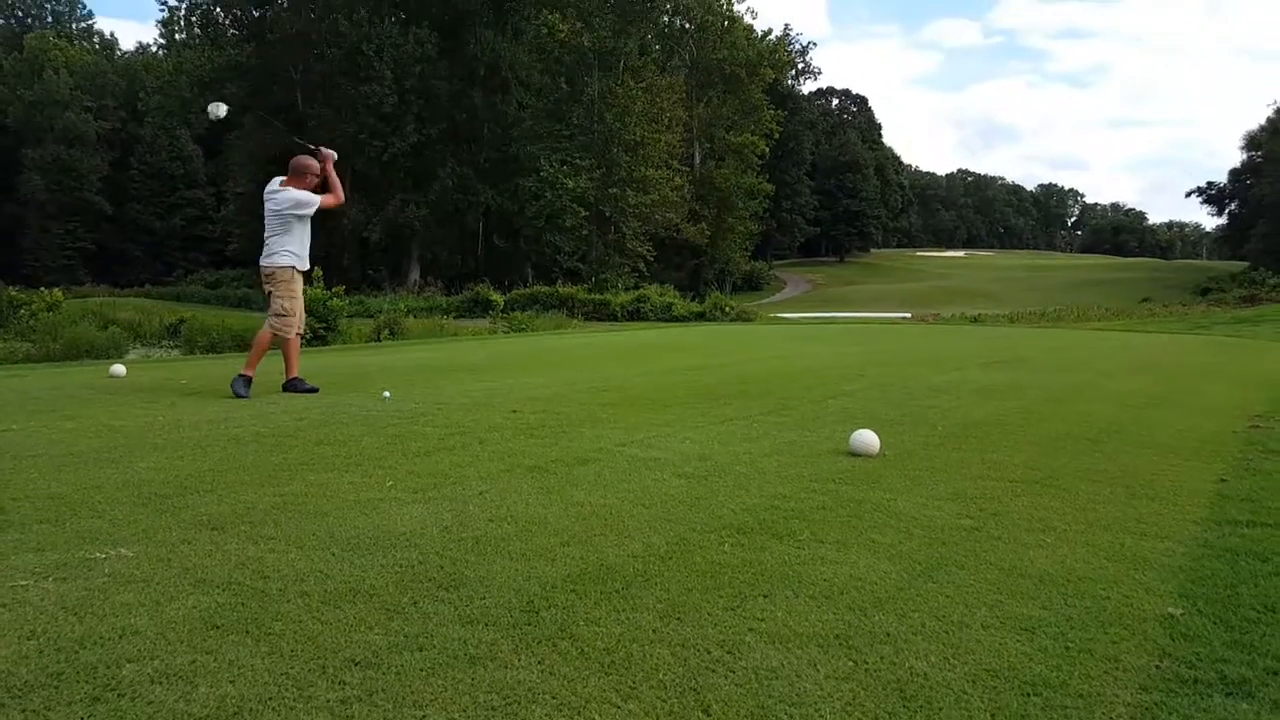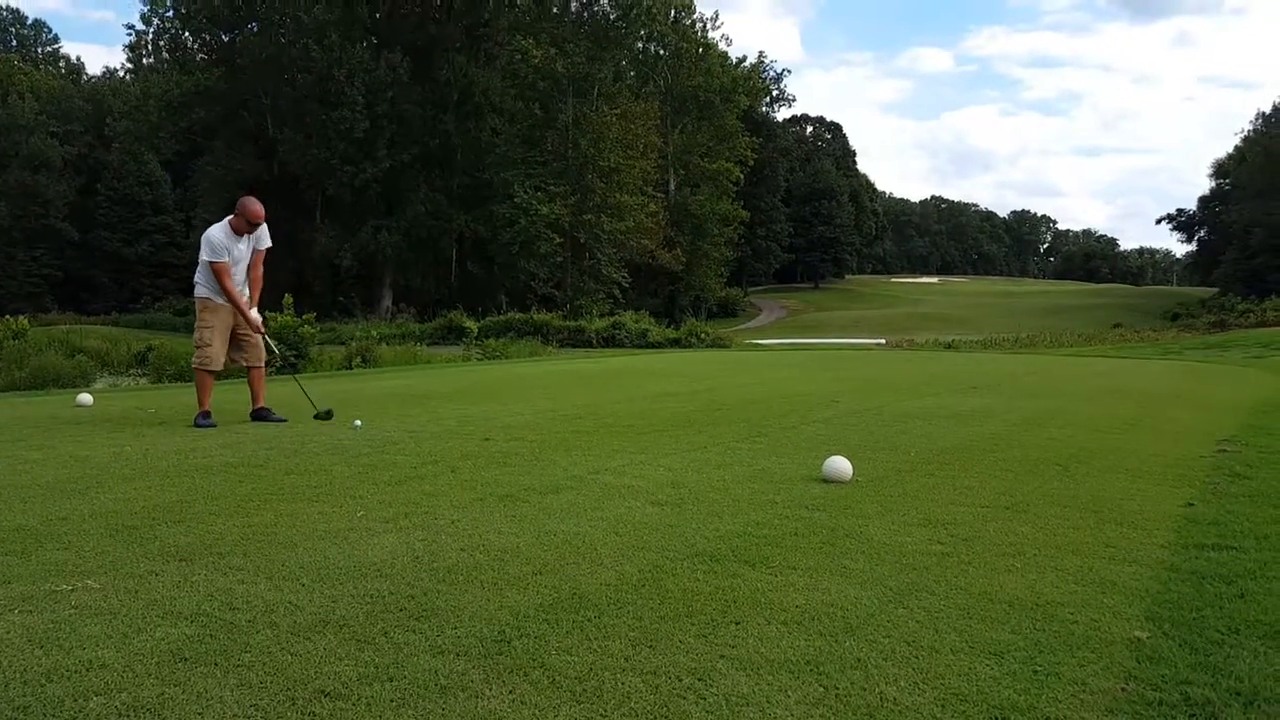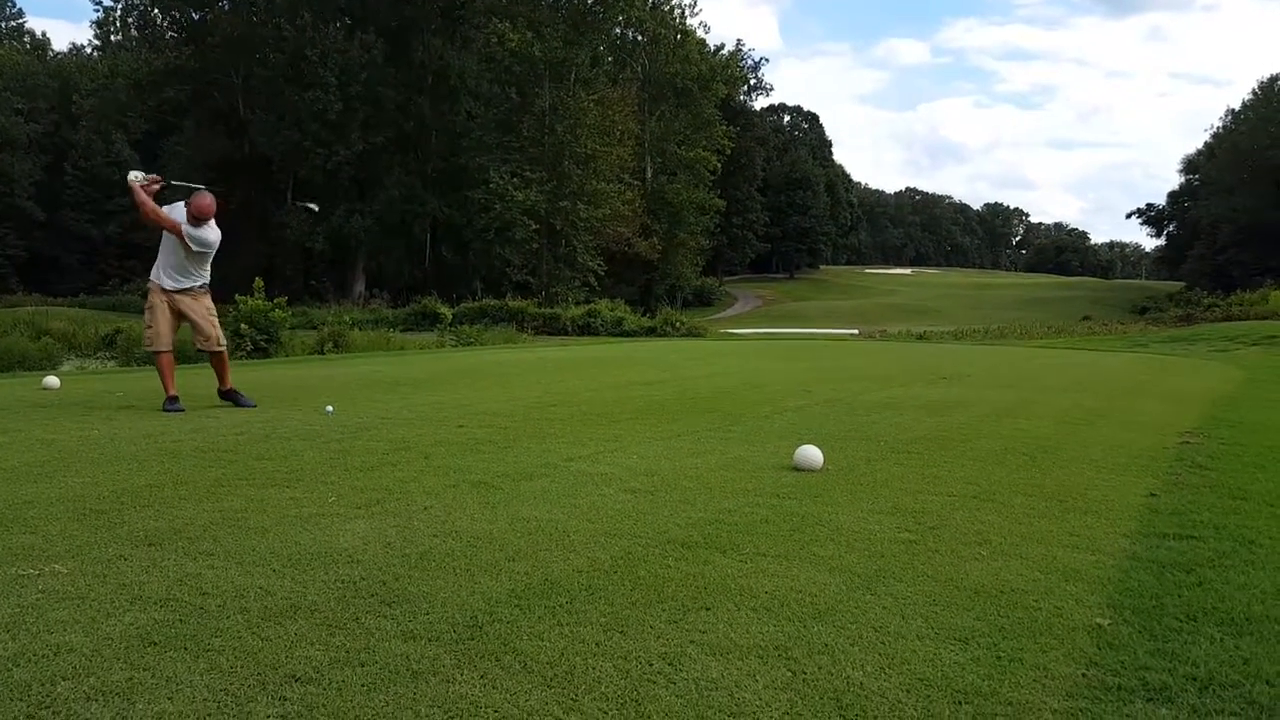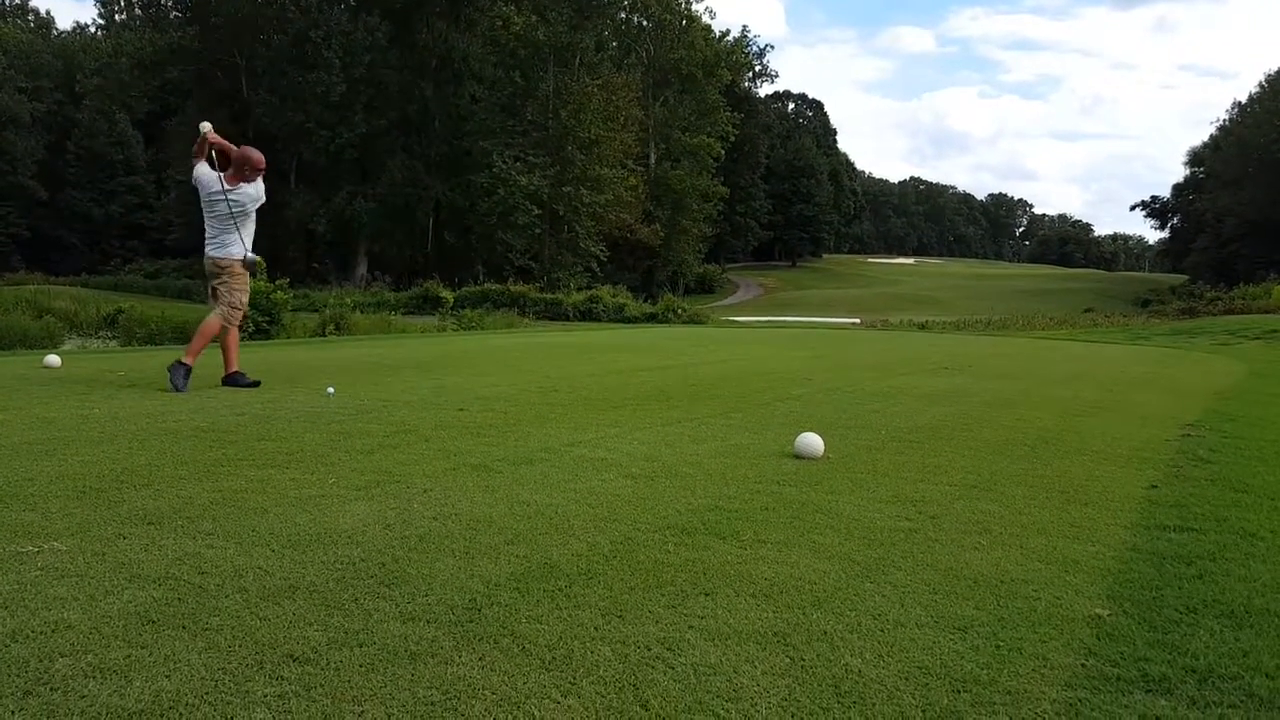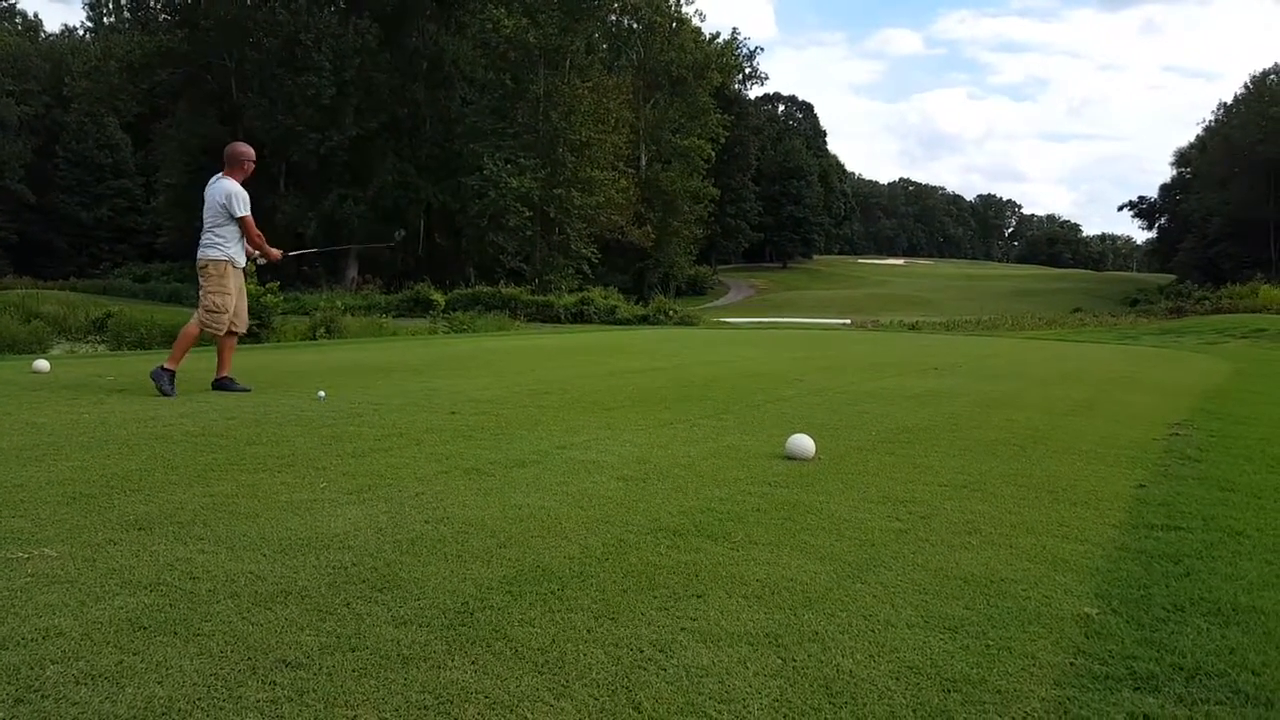
dt=1s
person 1, frame 1
left shoulder: (276, 184)
right shoulder: (298, 198)
left elbow: (294, 180)
right elbow: (338, 198)
left wrist: (321, 164)
right wrist: (328, 165)
left hip: (283, 266)
right hip: (284, 267)
left knee: (294, 324)
right knee: (278, 323)
left ankle: (292, 378)
right ankle: (245, 375)
person 1, frame 2
left shoulder: (260, 230)
right shoulder: (214, 237)
left elbow: (256, 269)
right elbow: (224, 283)
left wrist: (254, 308)
right wrist: (247, 316)
left hip: (242, 300)
right hip: (213, 300)
left knee: (256, 354)
right knee: (208, 356)
left ankle: (259, 408)
right ankle: (204, 411)
person 1, frame 3
left shoulder: (210, 236)
right shoulder: (178, 208)
left elbow: (159, 219)
right elbow: (154, 218)
left wrist: (138, 190)
right wrist: (147, 194)
left hip: (193, 291)
right hip: (160, 287)
left knee: (213, 339)
right knee: (159, 340)
left ankle: (226, 388)
right ankle: (171, 395)
person 1, frame 4
left shoulder: (205, 178)
right shoulder: (252, 193)
left elbow: (198, 158)
left wrist: (204, 139)
right wrist: (223, 144)
left hip: (215, 257)
right hip: (234, 262)
left knee: (230, 315)
right knee: (224, 313)
left ankle: (232, 373)
right ankle: (184, 364)
person 1, frame 5
left shoulder: (216, 183)
right shoulder: (235, 191)
right elbow: (252, 233)
left wrist: (248, 250)
right wrist: (268, 252)
left hip: (229, 264)
right hip: (219, 263)
left knee: (234, 322)
right knee: (205, 319)
left ankle: (223, 376)
right ankle: (167, 369)
